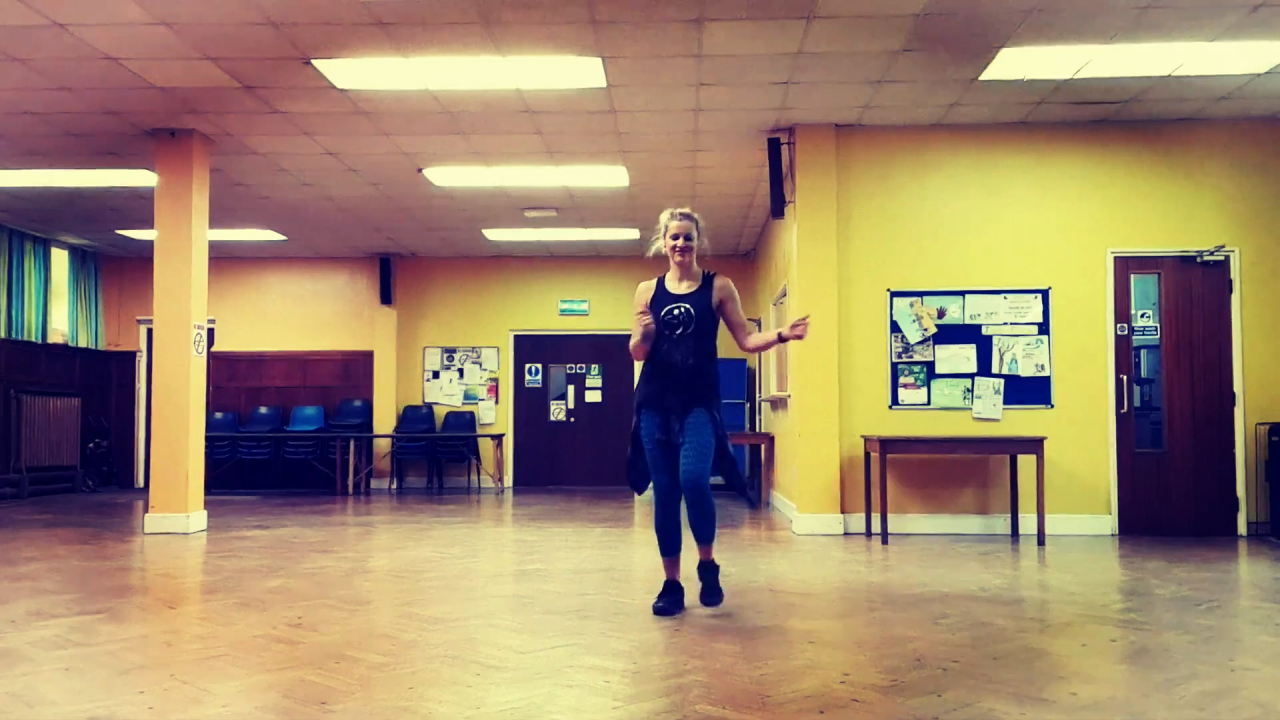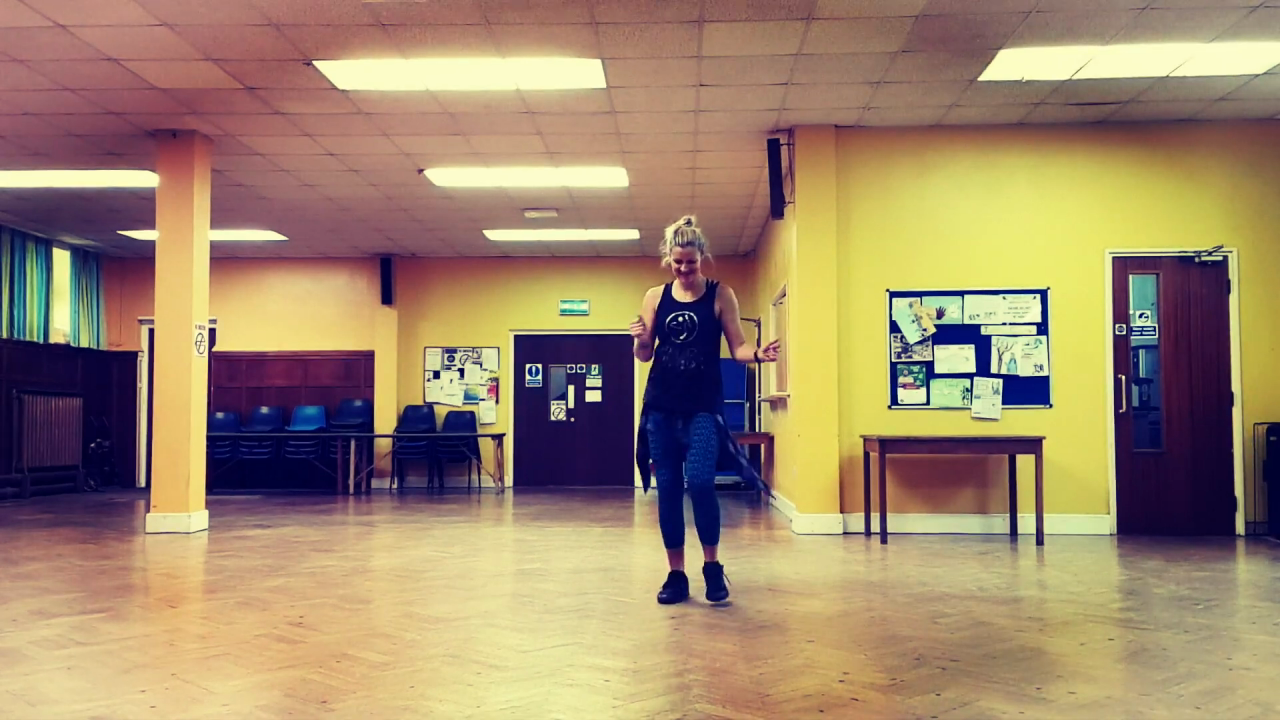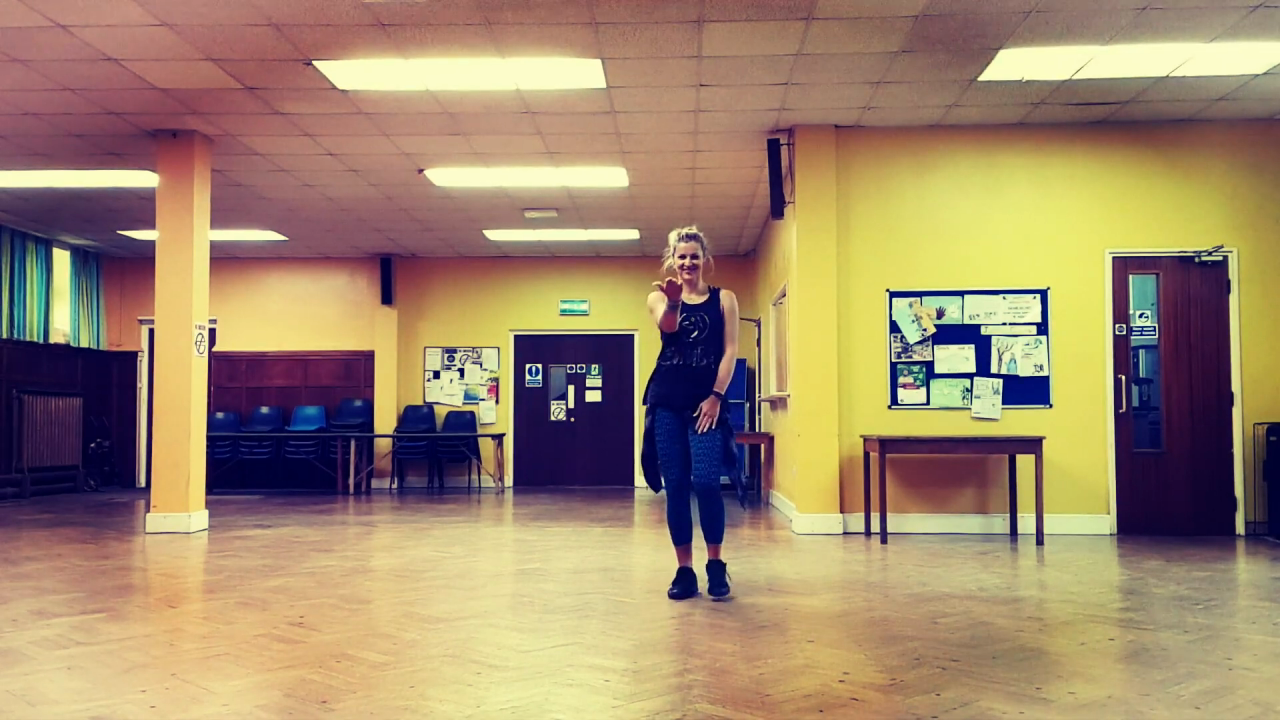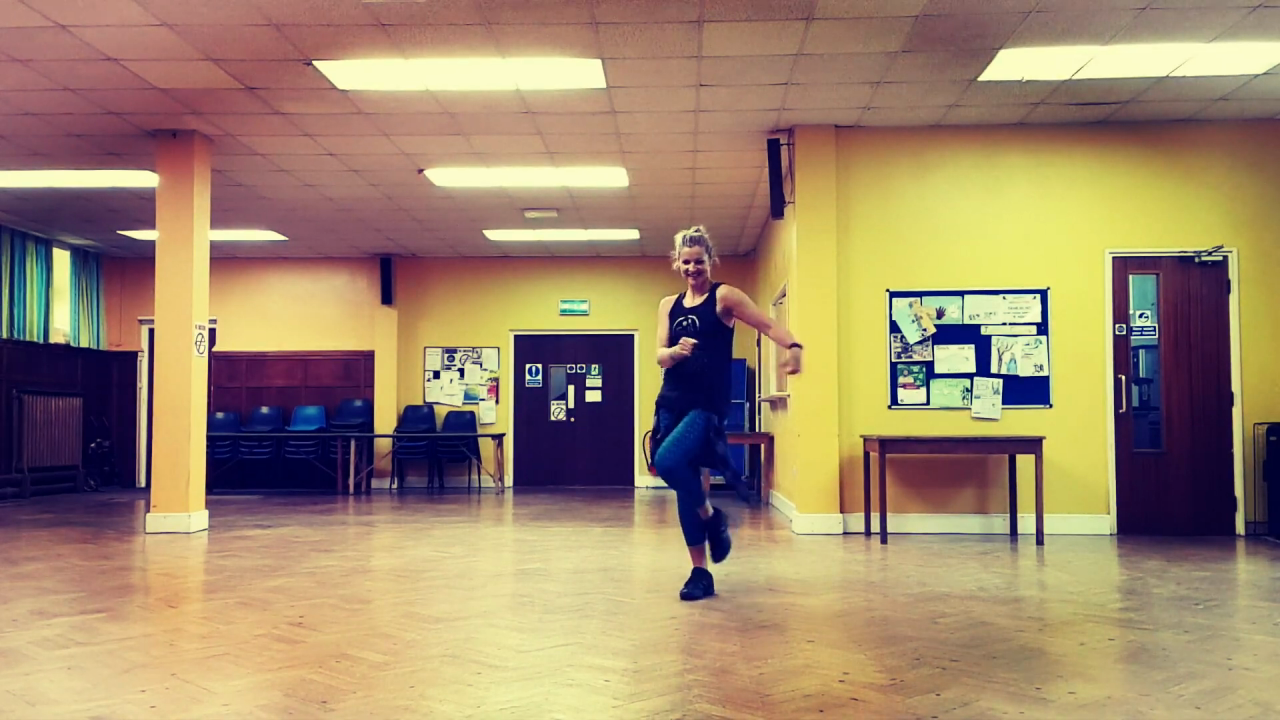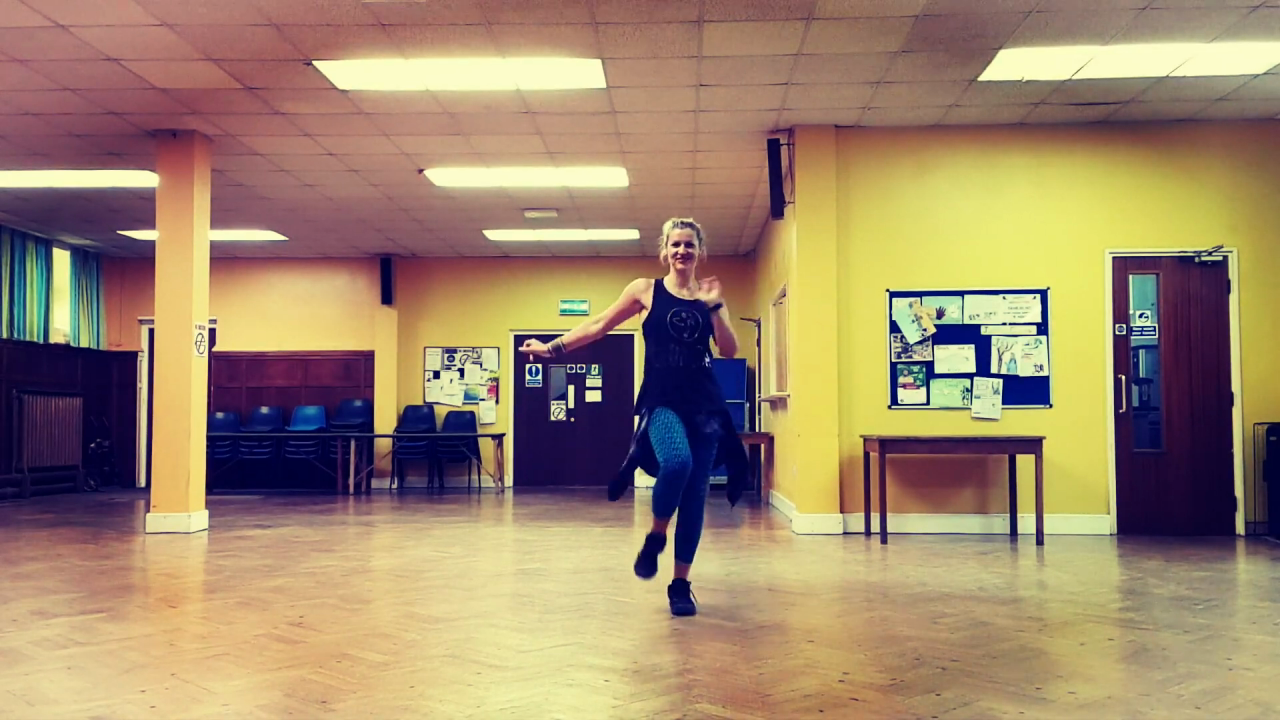
dt=1s
person 1, frame 1
left shoulder: (719, 287)
right shoulder: (647, 290)
left elbow: (746, 339)
right elbow: (638, 353)
left wrist: (782, 335)
right wrist: (642, 334)
left hip: (699, 403)
right hip: (655, 403)
left knee: (694, 482)
right knee: (666, 494)
left ankle: (707, 564)
right ankle: (671, 584)
person 1, frame 2
left shoulder: (720, 295)
right shoulder: (655, 297)
left elbow: (737, 346)
right elbow: (645, 354)
left wrist: (759, 354)
right wrist: (639, 340)
left hip: (703, 406)
right hip: (662, 404)
left knee: (701, 484)
right knee: (668, 490)
left ankle: (712, 566)
right ankle: (676, 575)
person 1, frame 3
left shoulder: (724, 299)
right shoulder: (659, 296)
left elbow: (730, 352)
right elbow: (667, 327)
left wrist: (716, 397)
right wrist: (673, 302)
left hip: (707, 401)
right hip: (667, 401)
left knee: (707, 483)
right knee: (676, 487)
left ankle: (715, 564)
right ankle: (684, 570)
person 1, frame 4
left shoulder: (724, 296)
right shoulder: (668, 304)
left elbow: (768, 326)
right elbow: (662, 356)
left wrist: (792, 347)
right wrist: (674, 352)
left hip: (707, 404)
right hip: (671, 403)
left knee: (670, 462)
right knee: (684, 480)
left ankle: (708, 515)
right ankle: (700, 572)
person 1, frame 5
left shoulder: (709, 299)
right shoulder: (644, 290)
left elbow: (729, 349)
right elbow: (598, 327)
left wrist: (715, 307)
right wrist: (550, 348)
left hip: (705, 405)
right hip: (662, 403)
left knee: (694, 496)
right knee: (677, 463)
left ankle: (680, 584)
right ankle: (656, 533)
